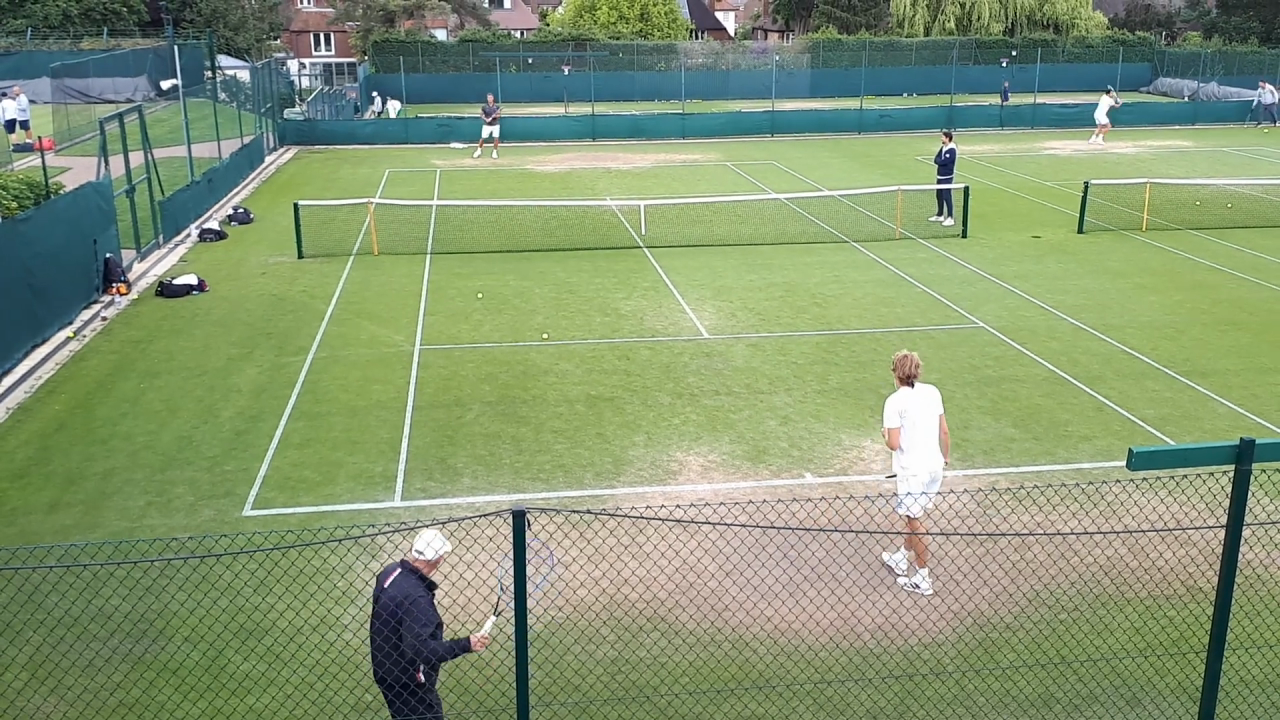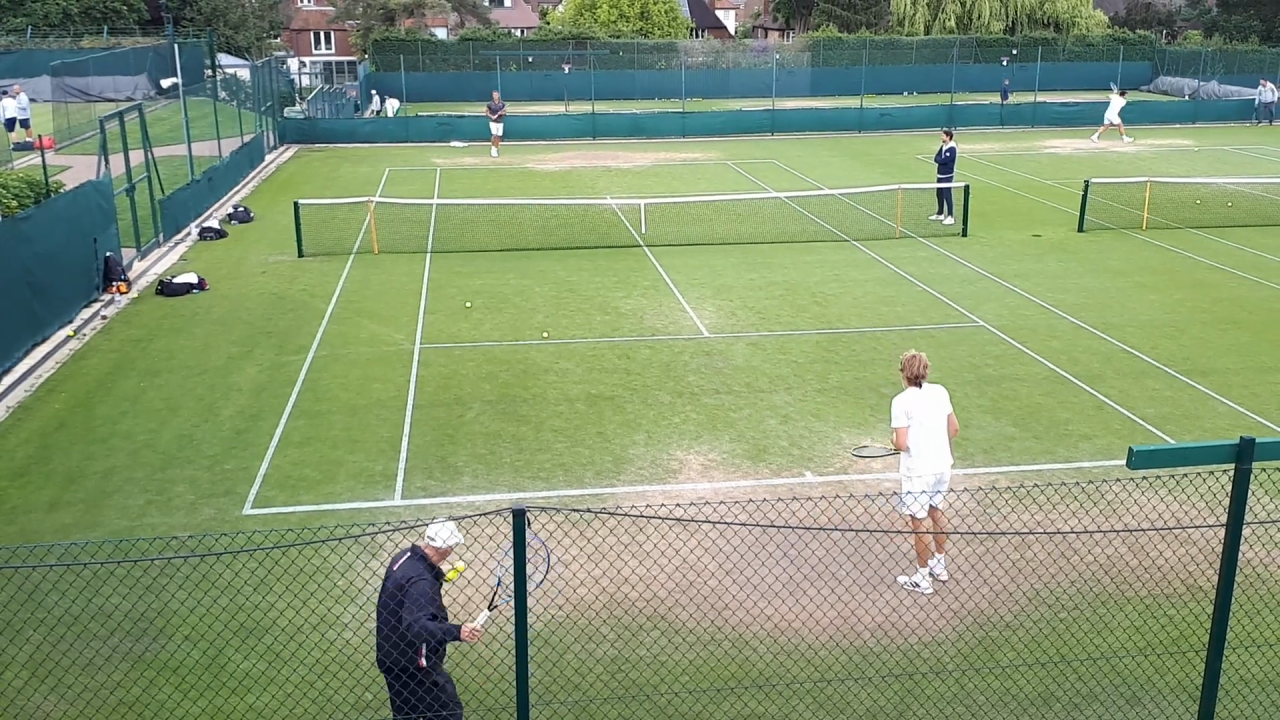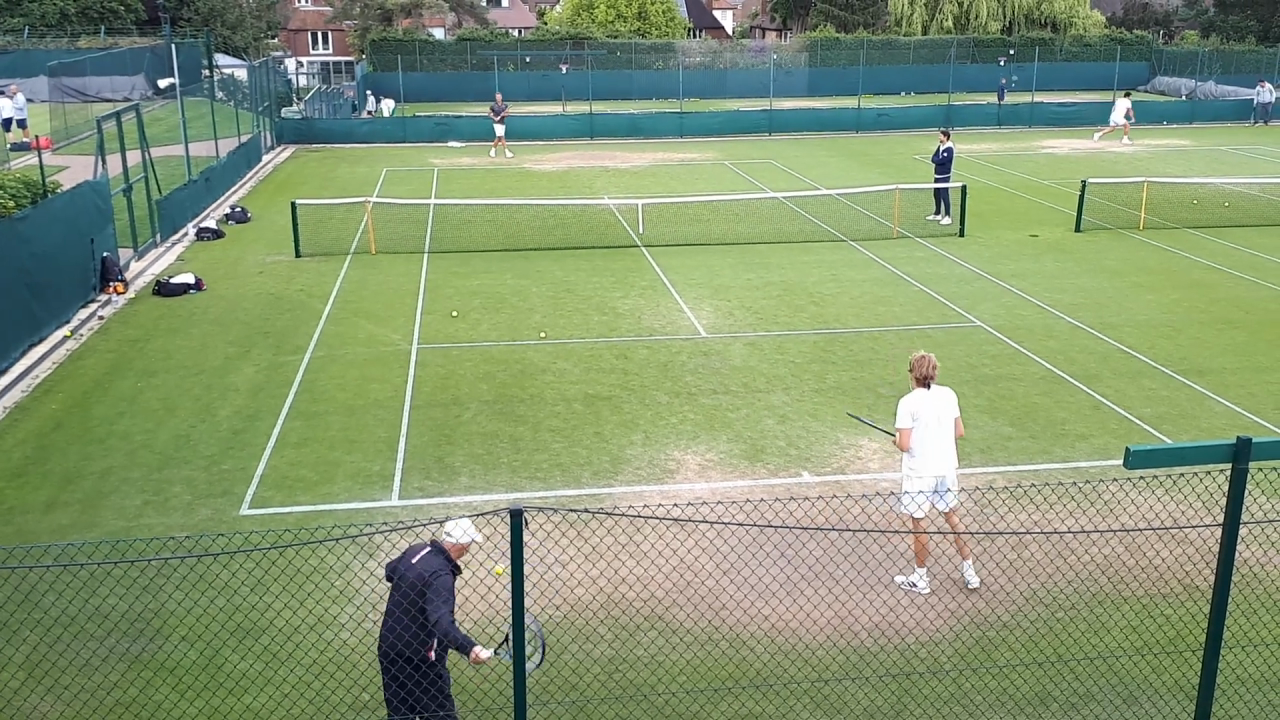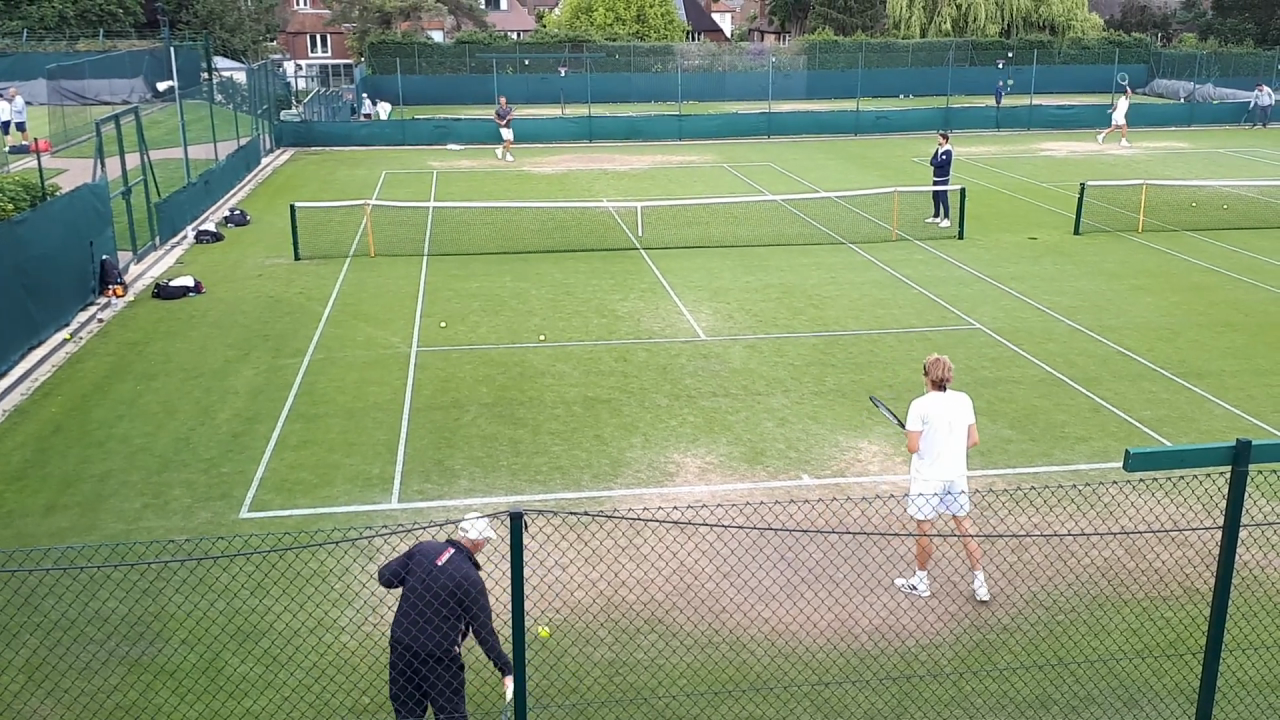
dt=0.2s
person 1, frame 1
left shoulder: (895, 401)
right shoulder: (932, 392)
left elbow: (894, 444)
right elbow: (944, 431)
left wrist: (885, 435)
right wrist: (945, 456)
left hip: (912, 471)
right hip: (934, 467)
left knee: (915, 524)
right knee: (916, 518)
left ankle: (922, 579)
right ankle: (902, 557)
person 1, frame 2
left shoulder: (902, 401)
right shoulder: (940, 392)
left elbow: (902, 444)
right elbow: (954, 429)
left wrist: (895, 439)
left hip: (918, 472)
right hip: (942, 467)
left knee: (919, 524)
right knee: (936, 513)
left ankle: (923, 578)
right ankle: (939, 563)
person 1, frame 3
left shoulder: (908, 402)
right shoulder: (949, 395)
left elbow: (904, 445)
right elbow: (959, 432)
left wrist: (897, 438)
left hip: (920, 473)
right hip: (947, 470)
left knee: (919, 524)
right knee: (952, 517)
left ankle: (920, 578)
right ankle: (969, 571)
person 1, frame 4
left shoulder: (921, 405)
right shoulder: (964, 401)
left elbow: (912, 447)
right elbow: (973, 439)
left wrist: (911, 439)
left hip: (928, 478)
right hip: (956, 476)
left knee: (924, 528)
right knee: (965, 526)
left ankle: (921, 582)
right ankle: (980, 584)
person 2, frame 1
left shoulder: (391, 572)
right shoulder: (417, 598)
right elbow: (419, 650)
right wrist: (465, 645)
left hip: (386, 671)
right hip: (410, 680)
person 2, frame 2
left shoulder: (405, 557)
right shoulder: (422, 581)
right elbow: (417, 627)
right wrist: (457, 632)
left hip: (391, 658)
right hip: (416, 666)
person 2, frame 3
left shoulder: (415, 551)
right shoulder: (441, 575)
left elbow: (391, 573)
right elbow: (440, 621)
right wrist: (469, 648)
left hip: (390, 650)
right hip: (420, 658)
person 2, frame 4
left shoulder: (424, 549)
right shoulder: (469, 577)
left elbow: (386, 576)
right elbow: (485, 633)
right wrist: (506, 670)
left hip: (402, 645)
right hip: (438, 654)
